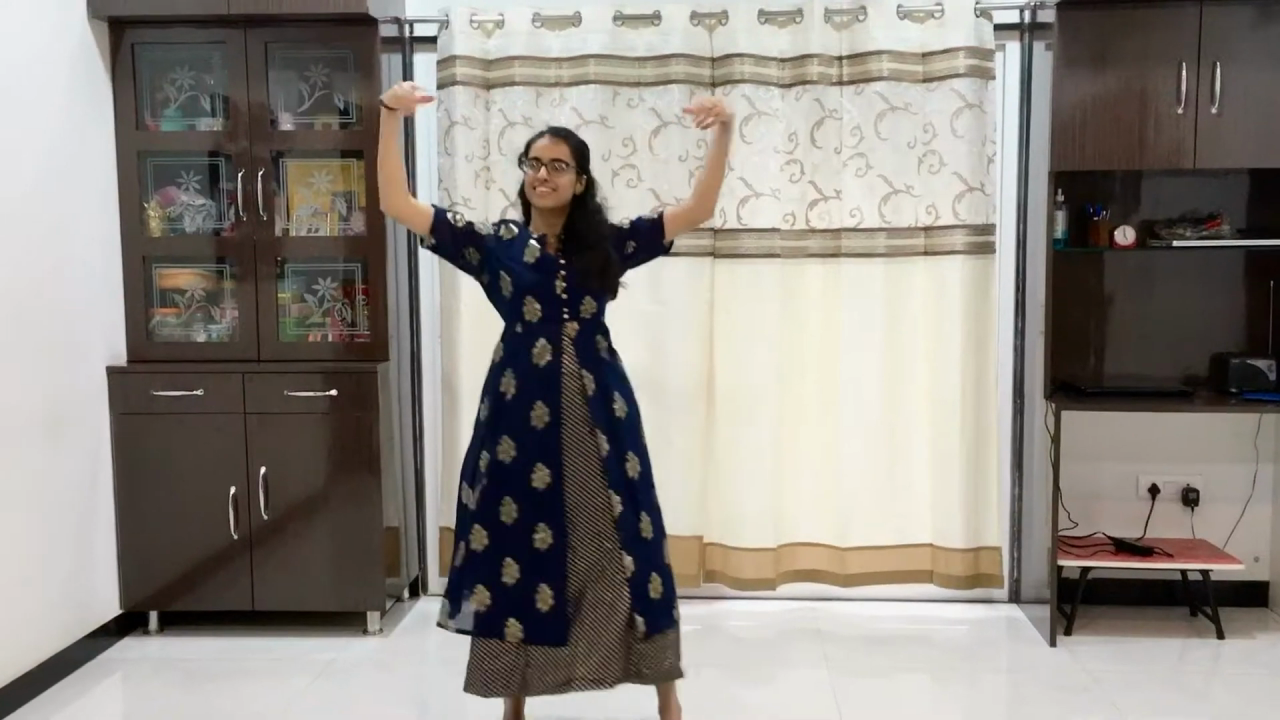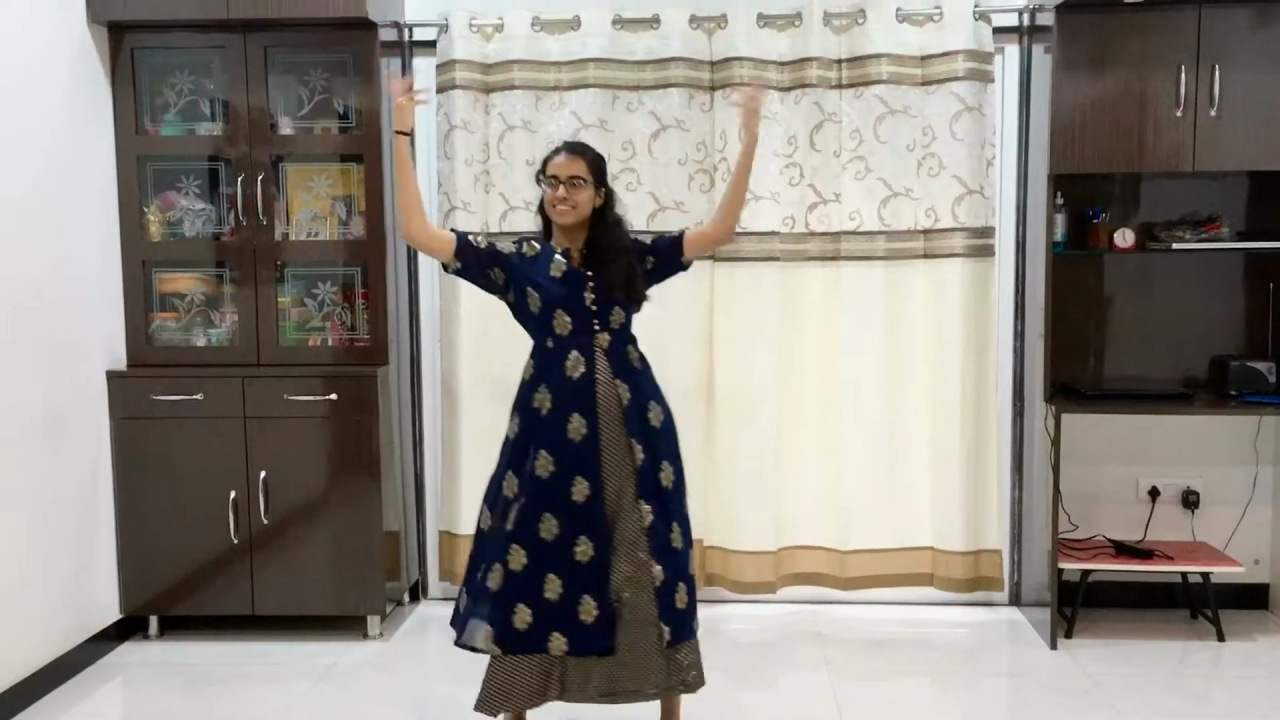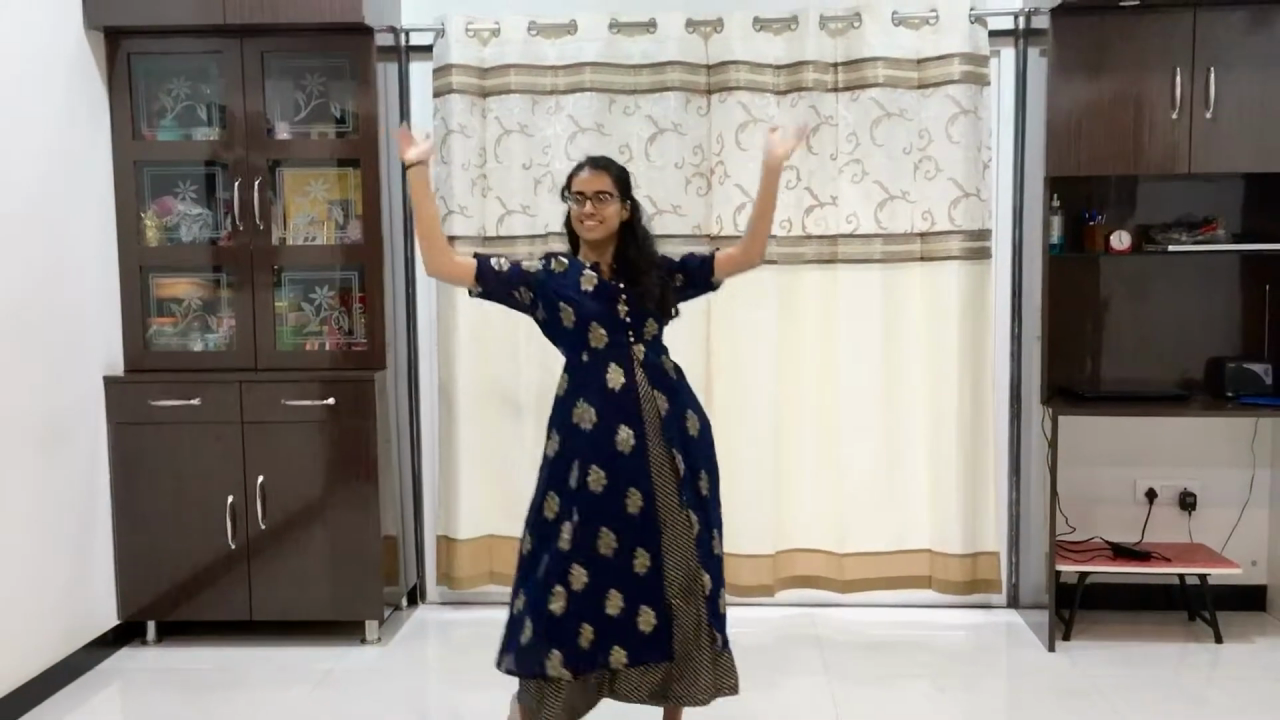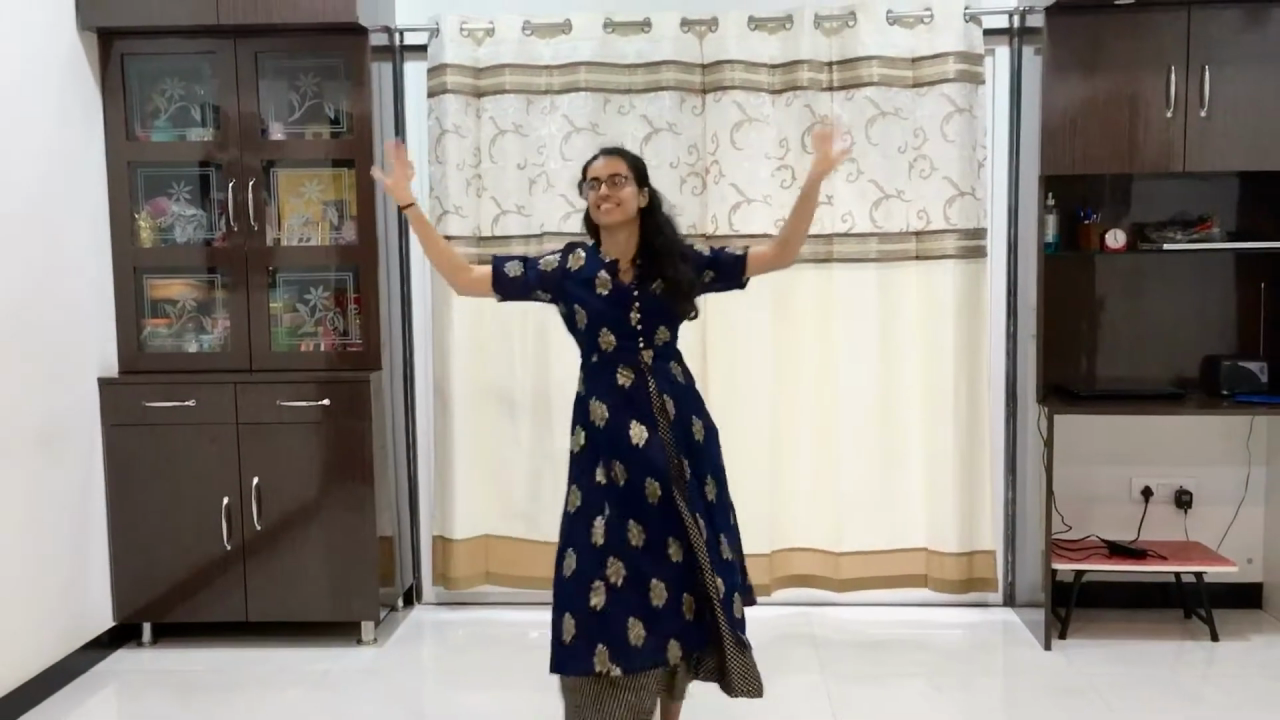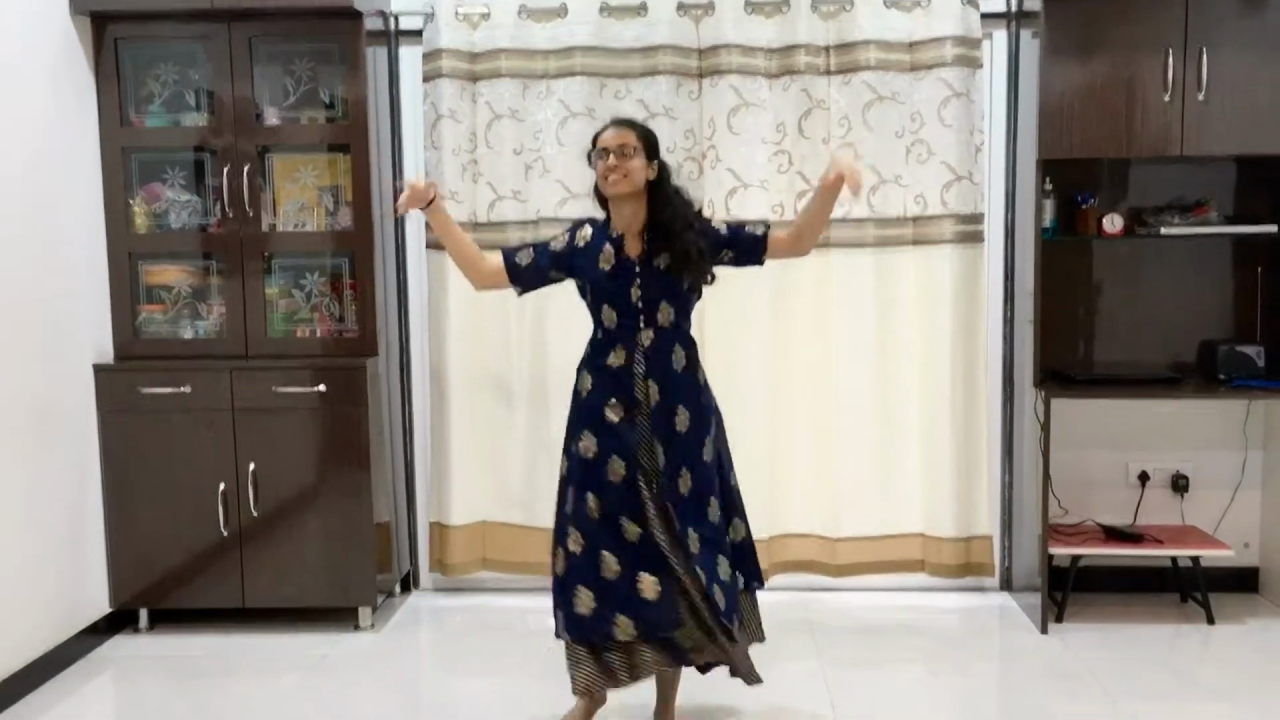
dt=0.2s
person 1, frame 1
left shoulder: (609, 243)
right shoulder: (495, 243)
left elbow: (698, 209)
right elbow: (396, 202)
left wrist: (721, 135)
right wrist: (392, 113)
left hip: (602, 411)
right hip: (523, 412)
left knee: (627, 549)
right knee: (517, 551)
person 1, frame 2
left shoulder: (632, 256)
right shoulder: (517, 259)
left elbow: (717, 232)
right elbow: (418, 232)
left wrist: (748, 140)
right wrist: (401, 133)
left hip: (635, 420)
right hip: (554, 424)
left knee: (652, 561)
right knee: (539, 563)
person 1, frame 3
left shoulder: (659, 273)
right shoulder: (545, 276)
left elbow: (749, 253)
right elbow: (440, 261)
left wrist: (771, 169)
right wrist: (418, 169)
left hip: (673, 432)
right hip: (592, 435)
left knee: (681, 571)
right knee: (581, 571)
person 1, frame 4
left shoulder: (679, 263)
right shoulder: (568, 268)
left elbow: (779, 255)
right elbow: (464, 278)
left wrist: (814, 180)
right wrist: (409, 203)
left hip: (682, 430)
right hip: (609, 432)
left knee: (692, 568)
right knee: (612, 570)
person 1, frame 5
left shoulder: (691, 234)
right shoulder: (581, 243)
left elbow: (796, 242)
right elbow: (483, 273)
left wrist: (828, 186)
right wrist: (433, 206)
left hip: (680, 407)
right hip: (607, 406)
left knee: (685, 545)
right knee: (601, 544)
